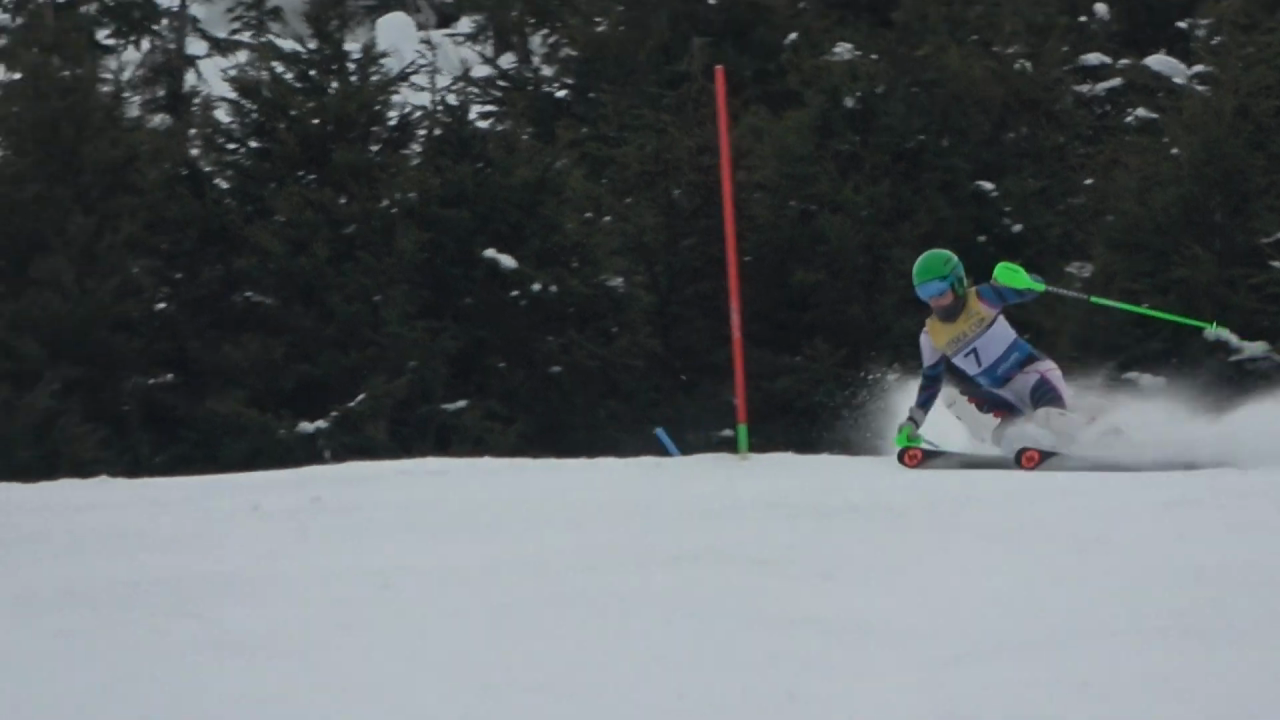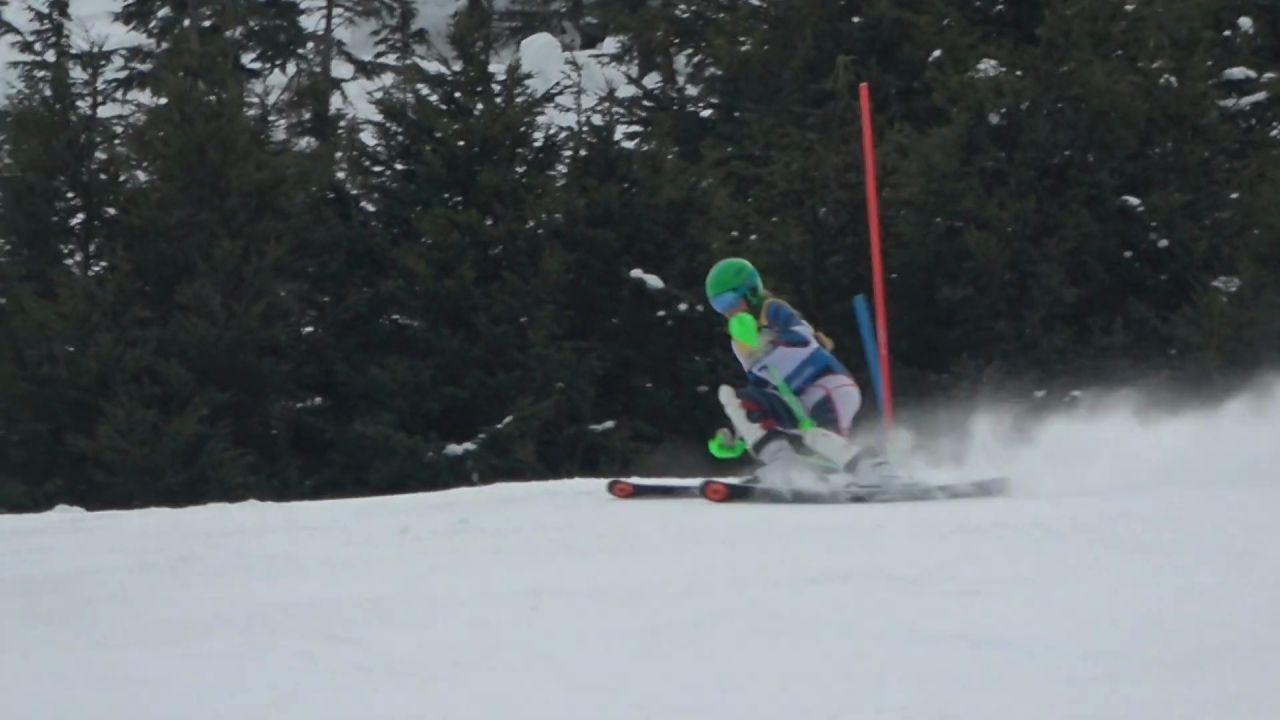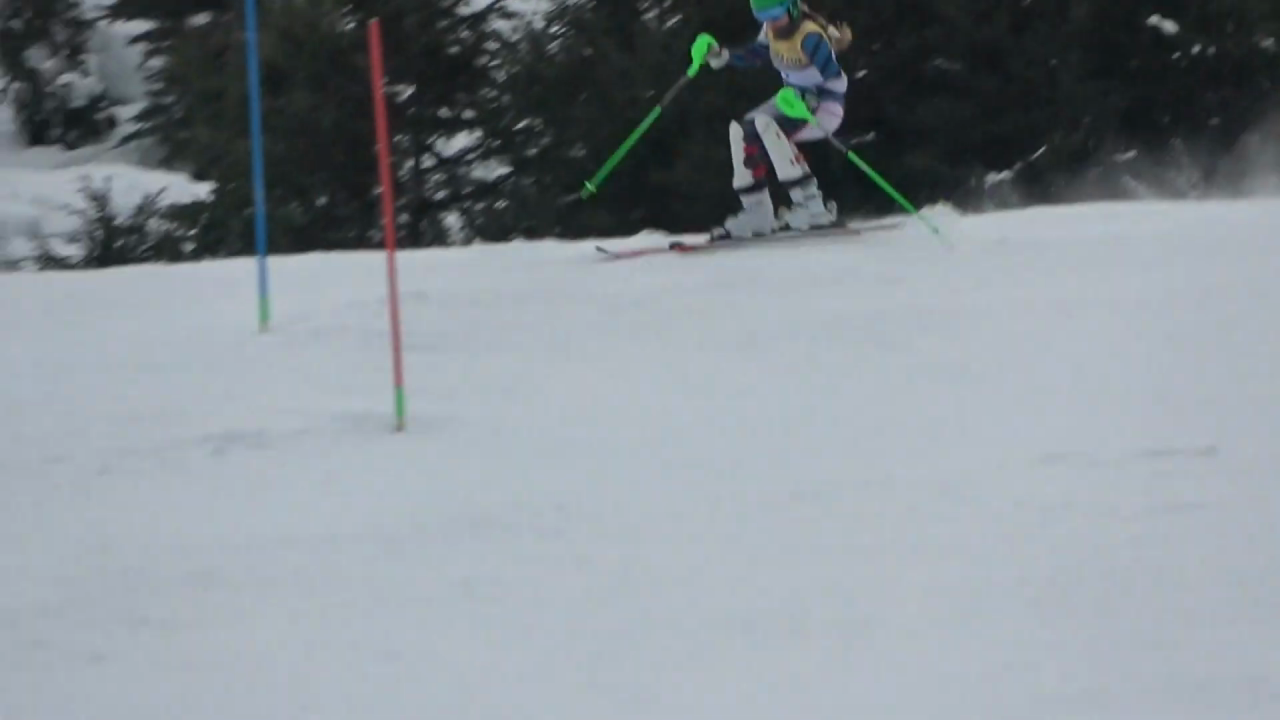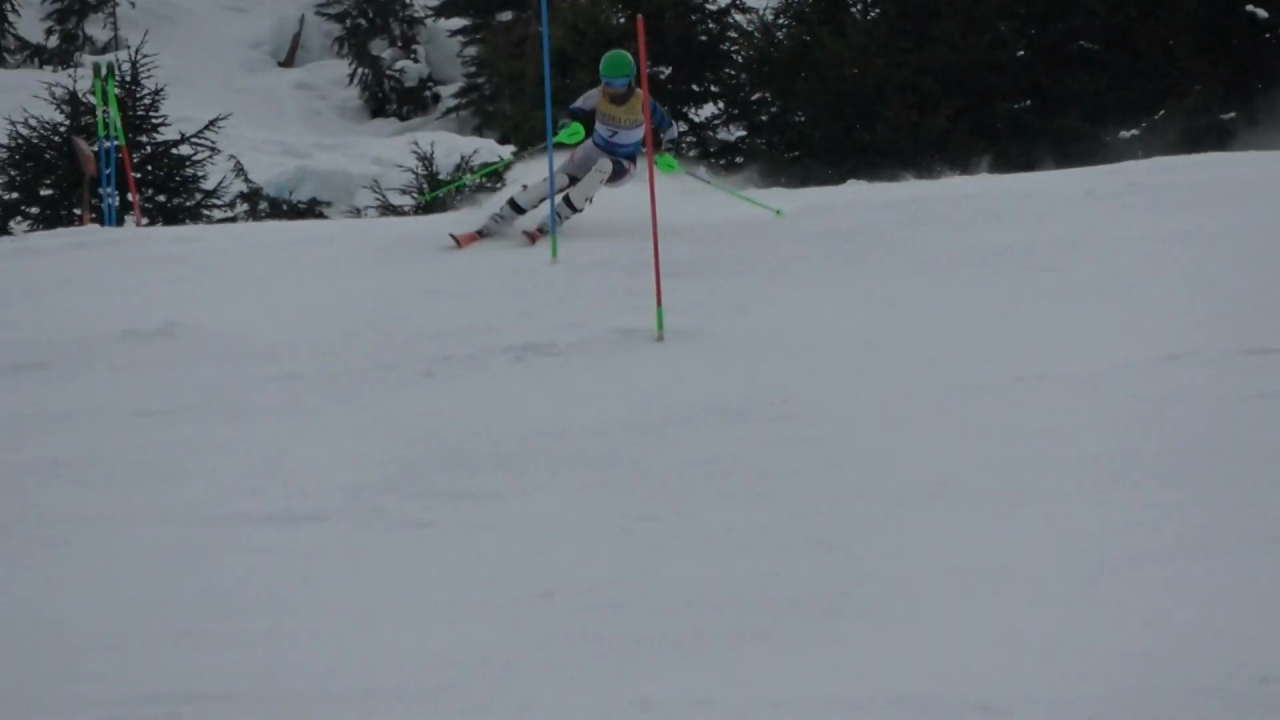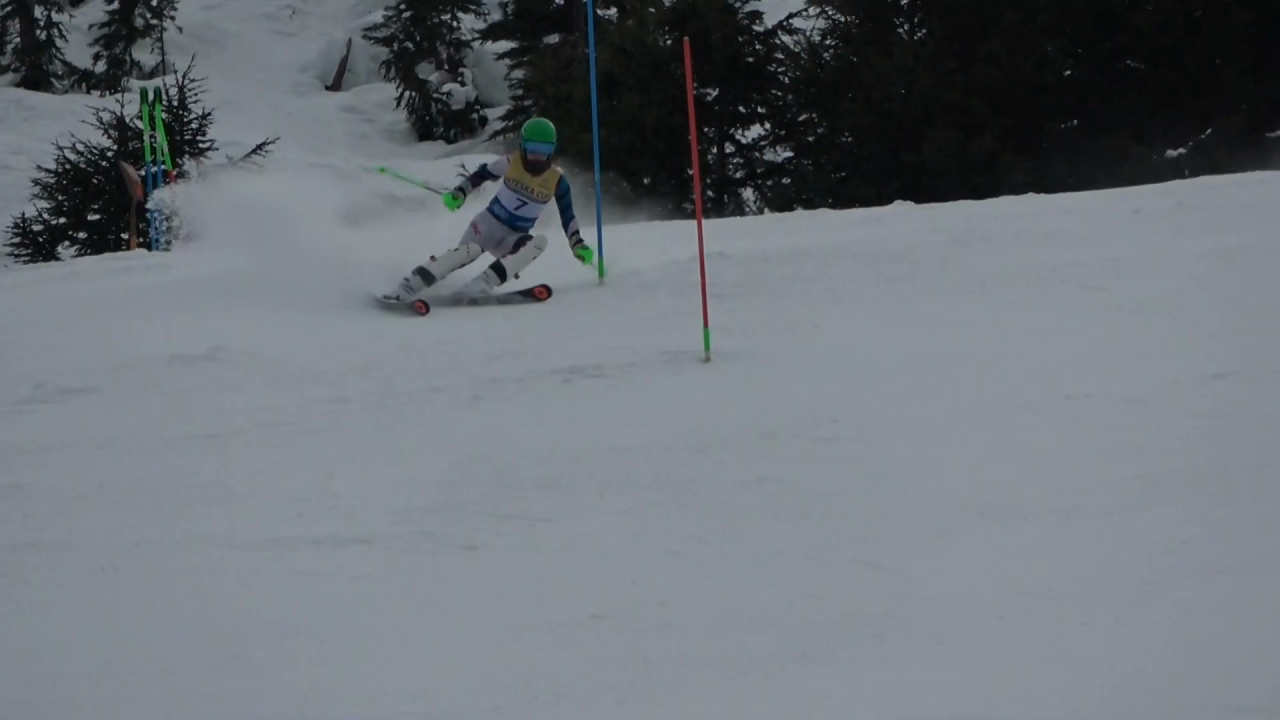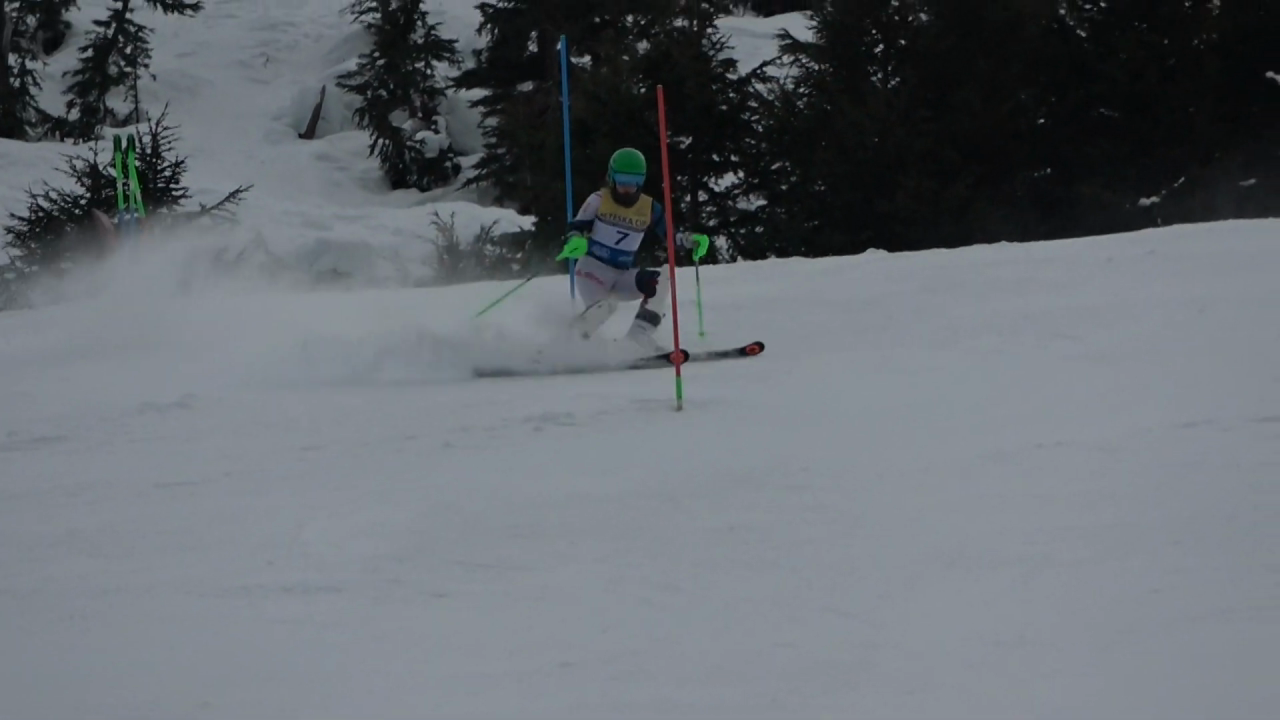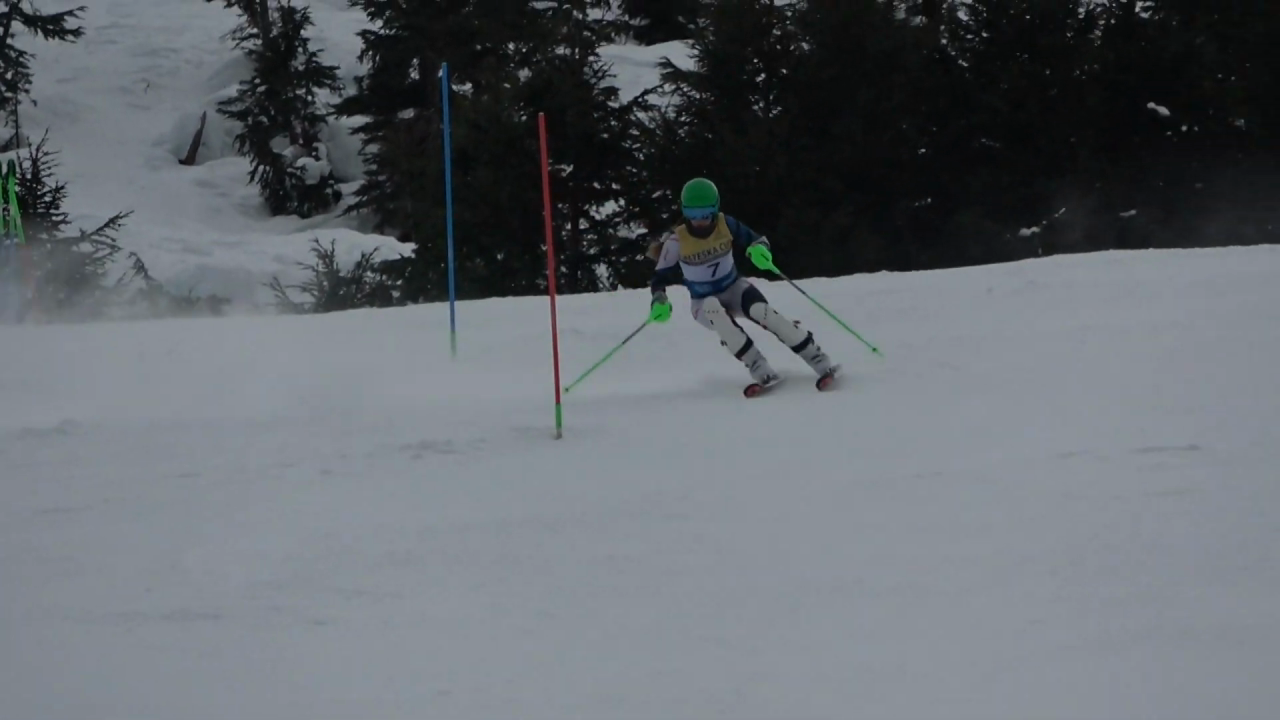
dt=0.4s
person 1, frame 1
left shoulder: (978, 297)
right shoulder: (930, 335)
left elbow: (1033, 289)
right elbow: (931, 380)
right wrist: (913, 421)
left hip: (1033, 373)
right hip: (1000, 395)
left knee: (1048, 417)
right ankle: (1023, 442)
person 1, frame 2
left shoulder: (773, 310)
right shoulder: (740, 343)
left elbow: (804, 337)
right elbow: (761, 385)
left wrist: (763, 337)
right wrist: (732, 430)
left hip: (832, 387)
right hip: (802, 399)
left knee: (819, 436)
right knee: (727, 394)
person 1, frame 3
left shoulder: (811, 38)
right shoulder: (771, 29)
left elbow: (838, 82)
right elbow: (753, 54)
left wrist: (811, 101)
right wrist: (720, 55)
left hip: (824, 110)
left knee: (766, 124)
right knee: (740, 130)
left ankle: (810, 205)
right ankle: (756, 214)
person 1, frame 4
left shoulder: (643, 103)
right shoulder: (598, 95)
left elbow: (669, 126)
right elbow: (571, 115)
left wrist: (667, 152)
right wrist: (567, 127)
left hip: (622, 165)
right hip: (593, 151)
left knee: (604, 167)
right knee: (556, 182)
left ankle: (553, 220)
right ankle: (499, 220)
person 1, frame 5
left shoulder: (557, 181)
right shoulder: (510, 163)
left elbow: (567, 215)
right elbow: (484, 173)
left wrist: (577, 243)
right wrist: (460, 191)
left hip: (512, 238)
right hip: (488, 223)
left knee: (537, 244)
right knee: (468, 251)
left ankle: (478, 287)
right ankle: (407, 290)
person 1, frame 6
left shoulder: (649, 207)
right shoulder: (598, 200)
right elbow: (574, 228)
left wrist: (693, 241)
right wrist: (574, 241)
left hip: (622, 274)
right hip: (592, 270)
left knee: (665, 275)
right knee: (604, 305)
left ankle: (638, 339)
person 1, frame 7
left shoulder: (725, 224)
right shoulder: (676, 240)
left elbow: (760, 241)
right elbow: (659, 278)
left wrist: (759, 250)
right wrist: (660, 302)
left hip: (735, 288)
right hip: (705, 303)
left knee: (762, 312)
right knee: (712, 308)
left ankle: (820, 361)
right ankle: (759, 368)
